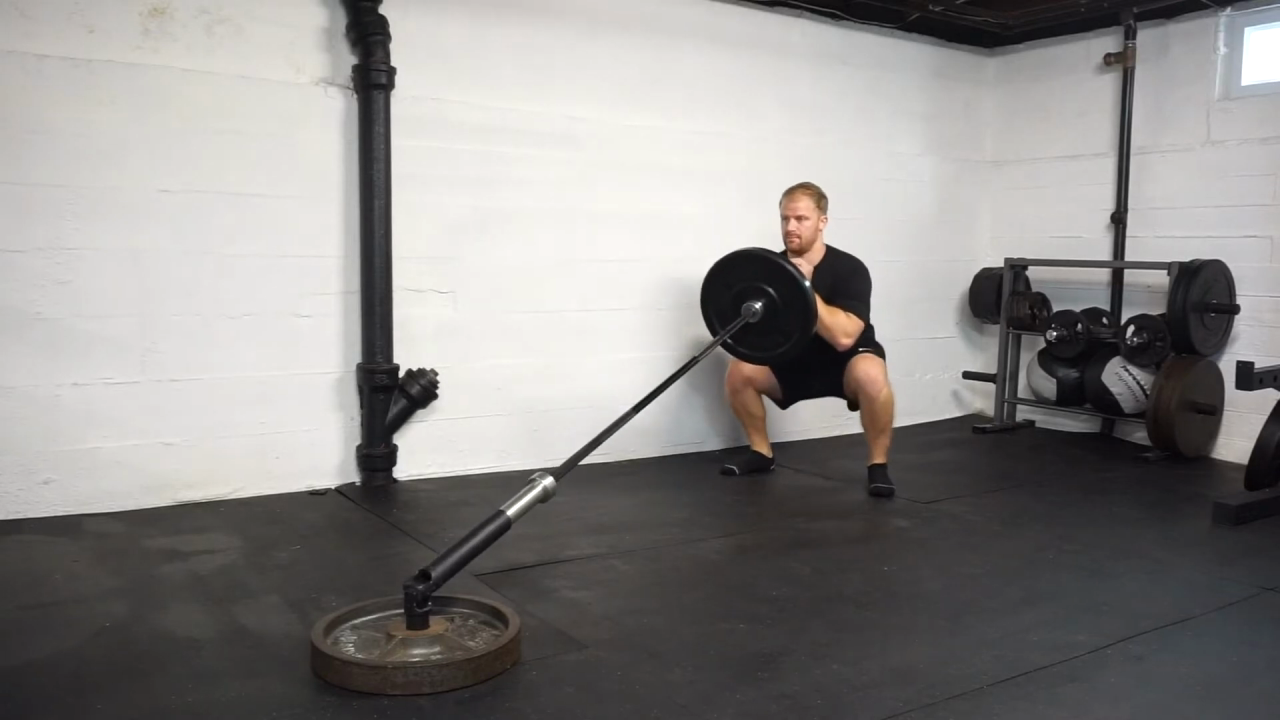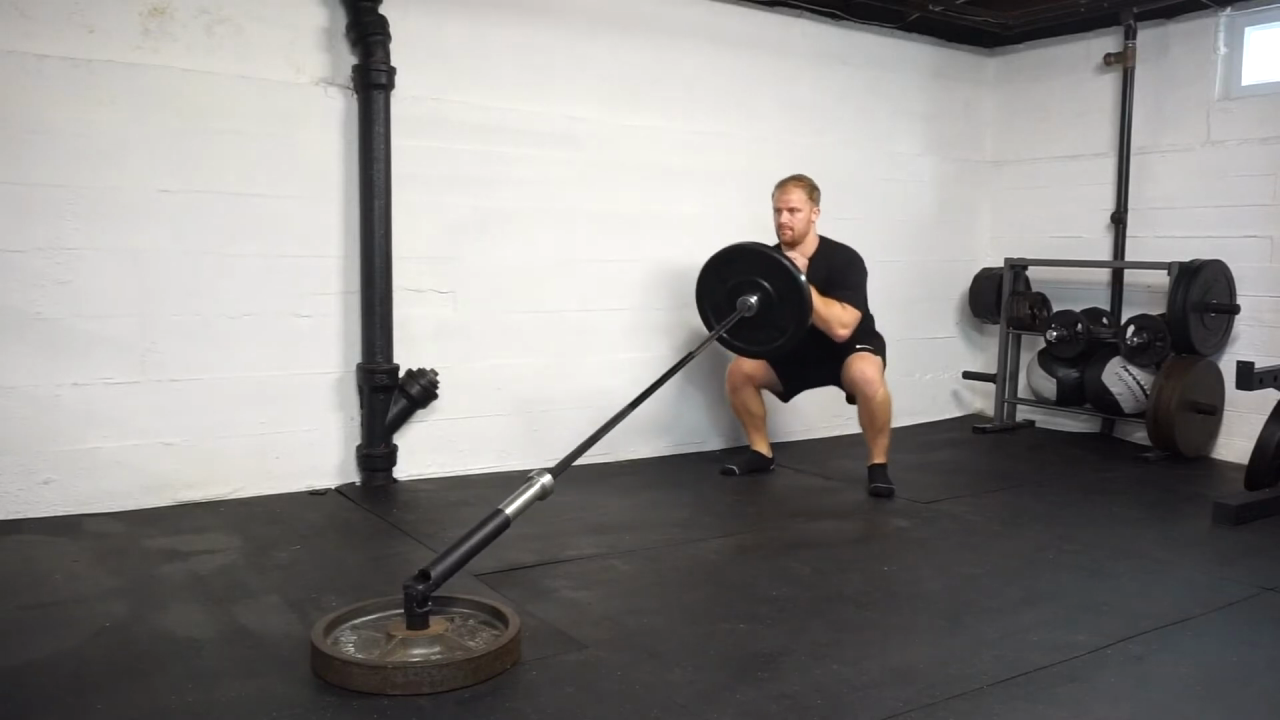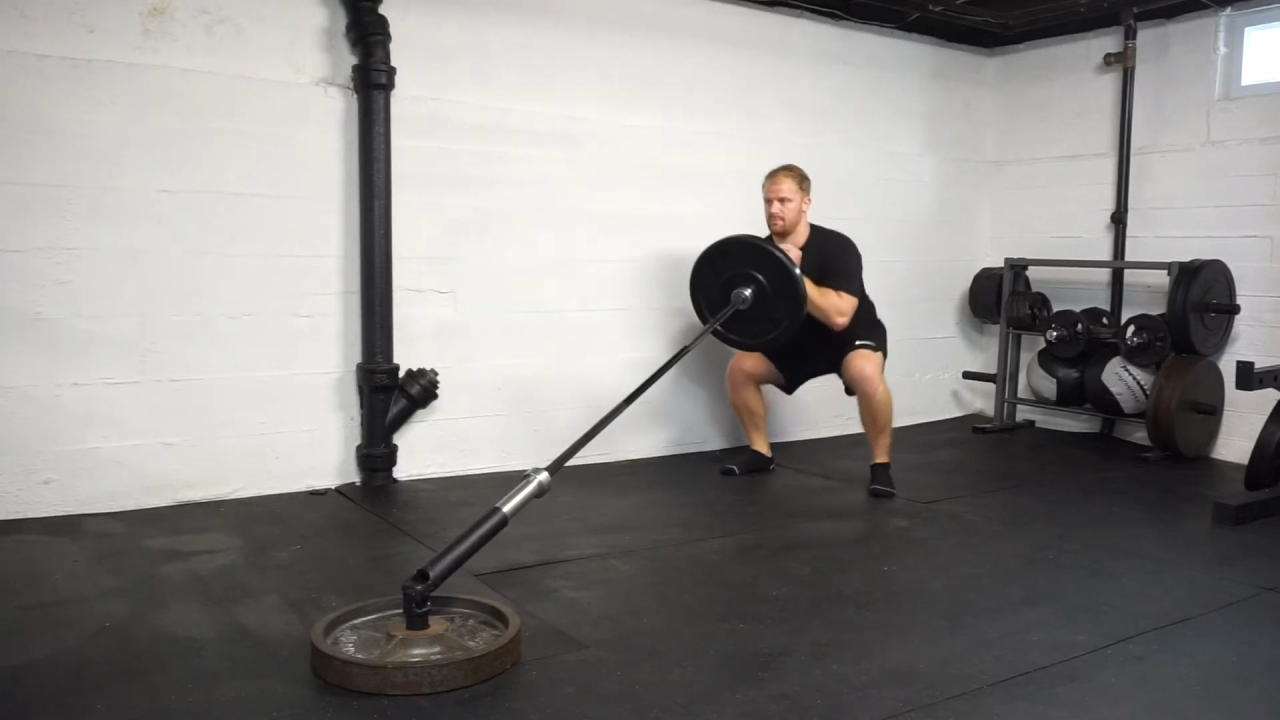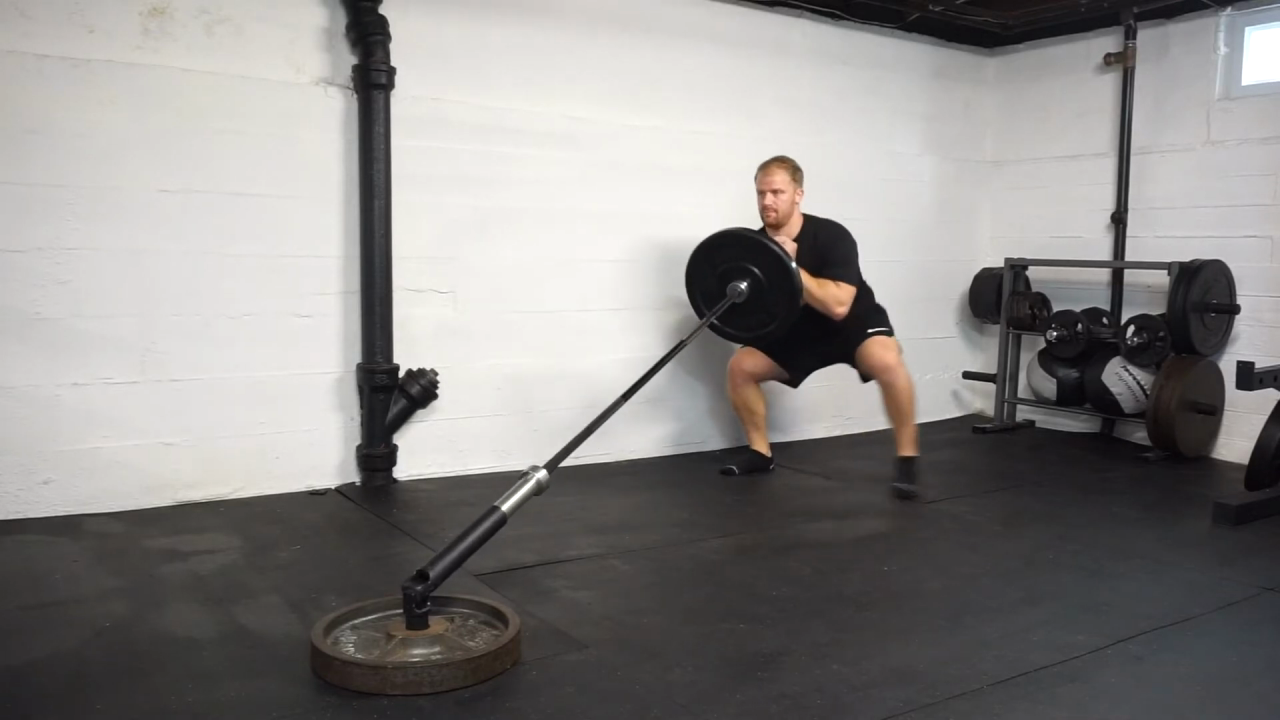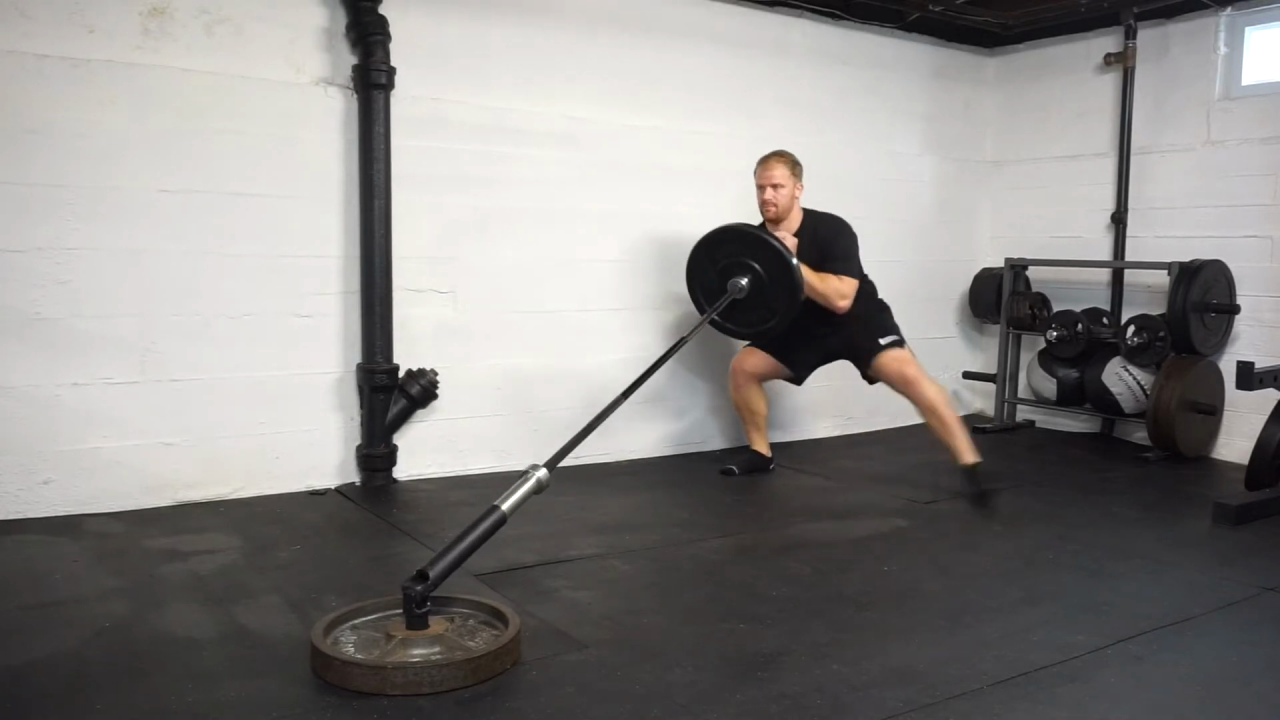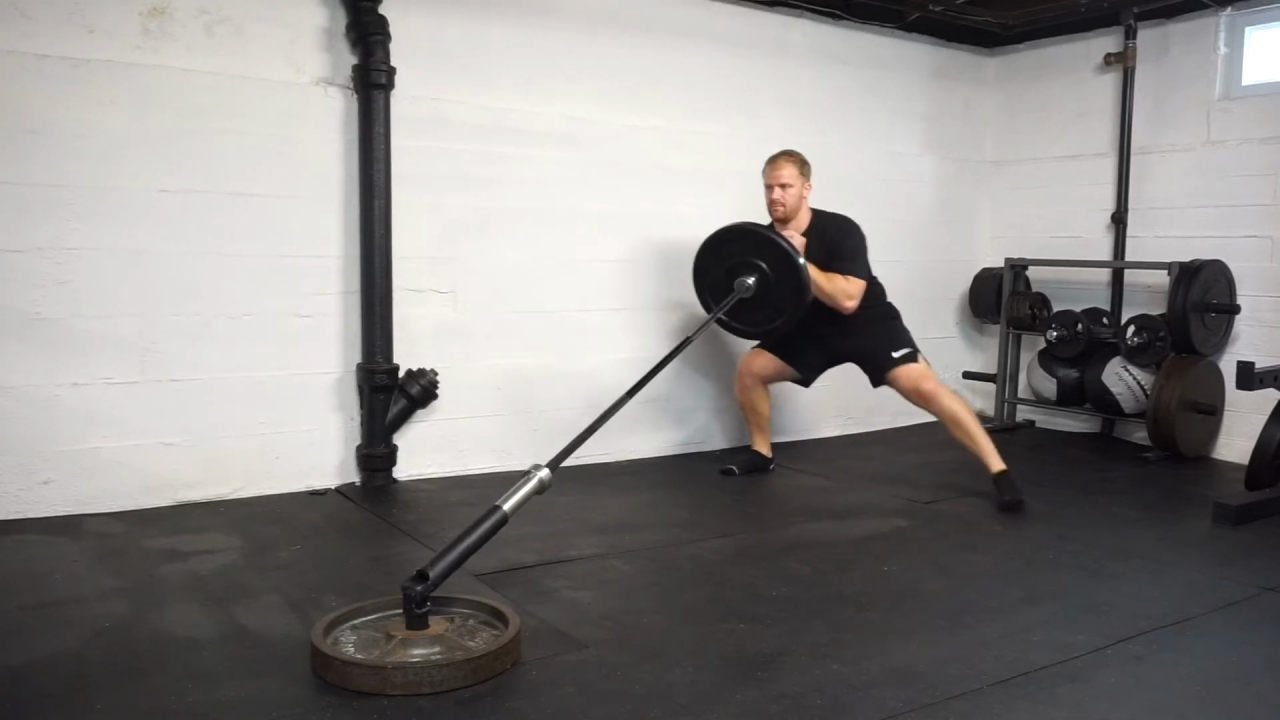
dt=0.1s
person 1, frame 1
left shoulder: (848, 269)
left elbow: (844, 337)
left hip: (850, 357)
right hip: (799, 358)
left knee: (870, 377)
right knee: (739, 373)
left ankle: (878, 465)
right ankle: (761, 452)
person 1, frame 2
left shoulder: (843, 260)
left elbow: (841, 328)
left hip: (850, 348)
right hip: (797, 349)
left knee: (865, 376)
right knee: (739, 371)
left ankle: (878, 464)
right ankle: (761, 451)
person 1, frame 3
left shoulder: (835, 247)
left elbow: (839, 317)
left hip: (851, 333)
right hip: (799, 335)
left knee: (866, 374)
right knee: (740, 368)
left ankle: (880, 464)
right ankle: (761, 452)
person 1, frame 4
left shoulder: (831, 237)
left elbow: (838, 306)
left hip: (854, 322)
right hip: (800, 328)
left knee: (886, 362)
right knee: (740, 367)
left ankle: (906, 457)
right ankle: (760, 451)
person 1, frame 5
left shoulder: (831, 230)
left elbow: (841, 299)
left hip: (858, 318)
right hip: (804, 325)
left knee: (907, 375)
right knee: (743, 367)
left ankle: (970, 463)
right ankle: (760, 453)
person 1, frame 6
left shoulder: (839, 231)
left elbow: (848, 300)
left hip: (867, 322)
right hip: (811, 328)
left knee: (924, 387)
right knee: (749, 369)
left ankle: (999, 471)
right ankle: (760, 452)
